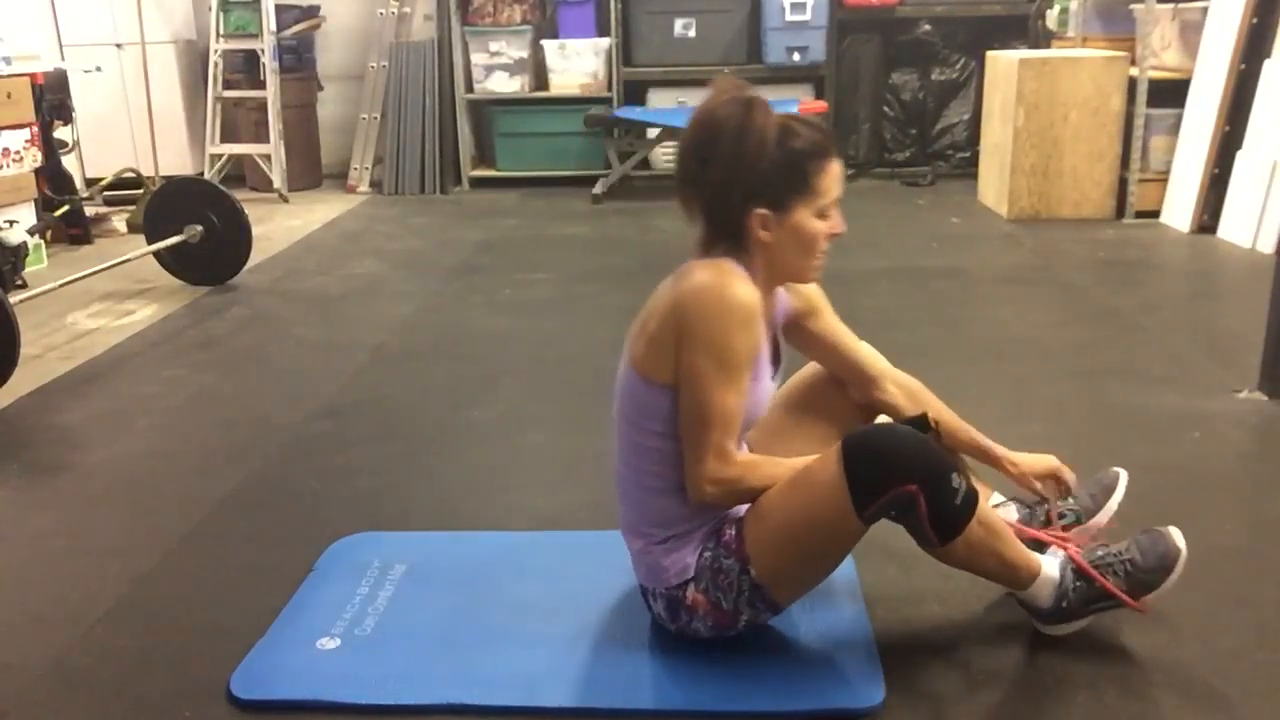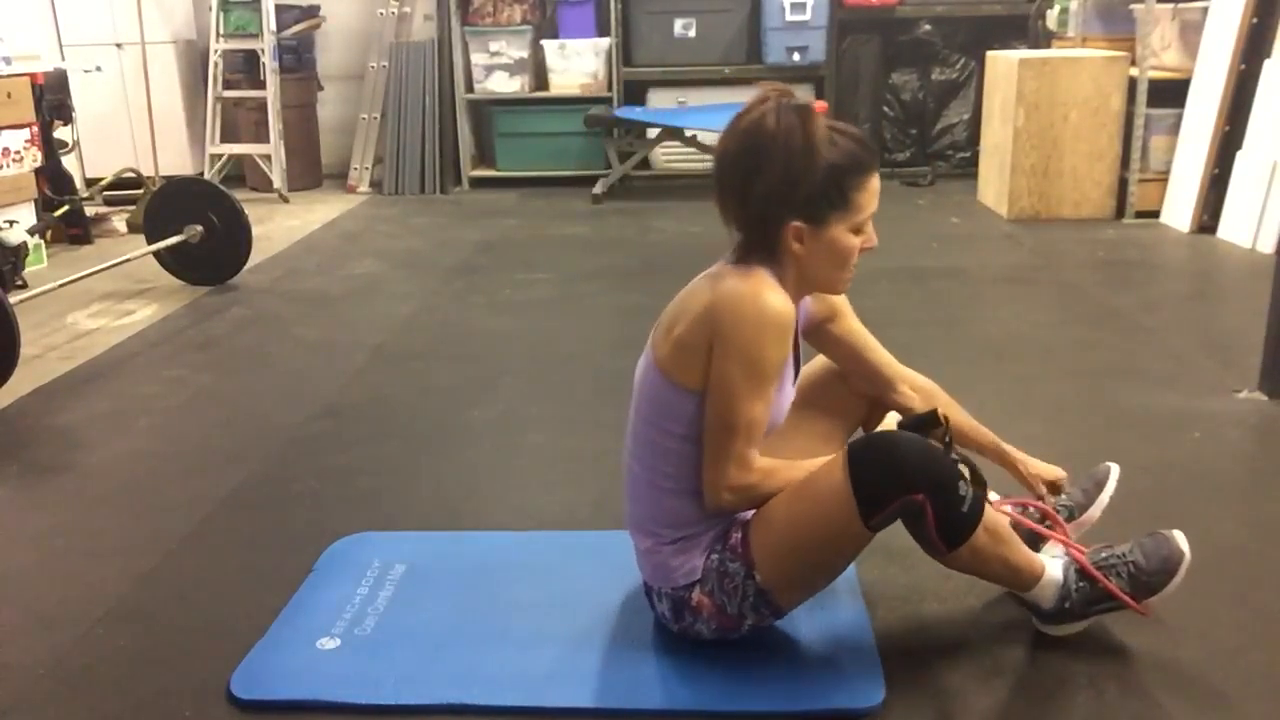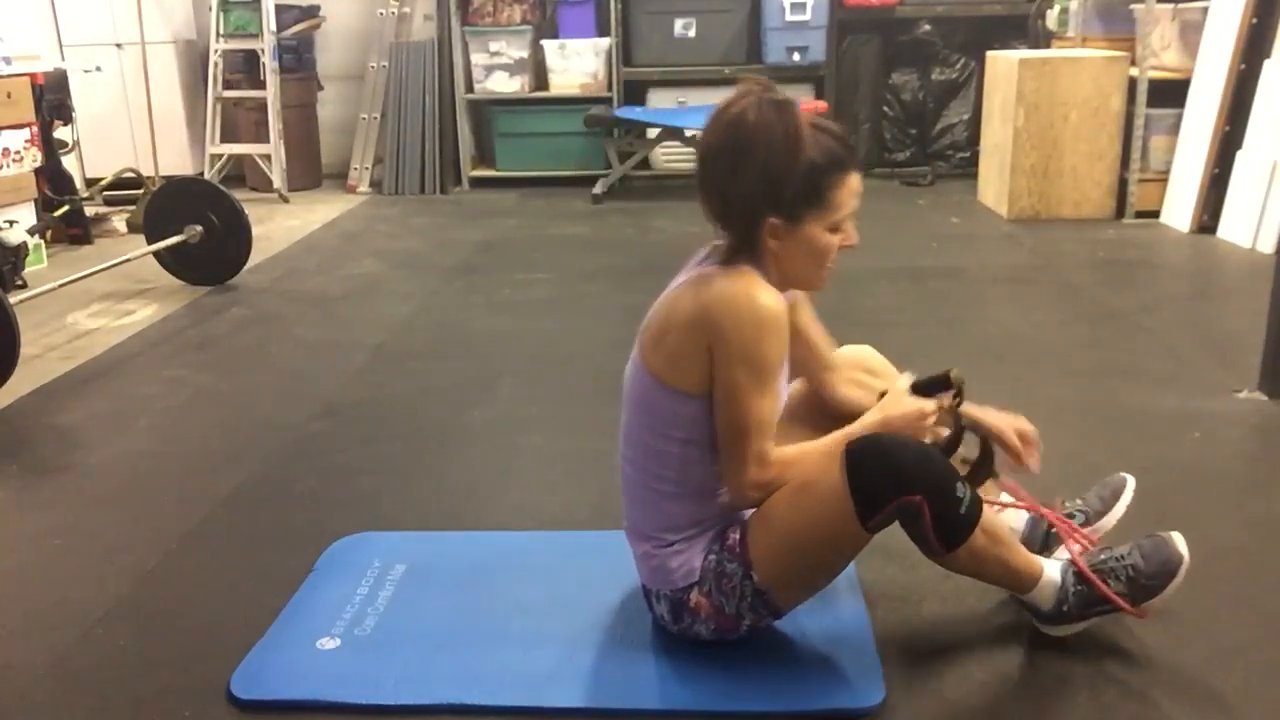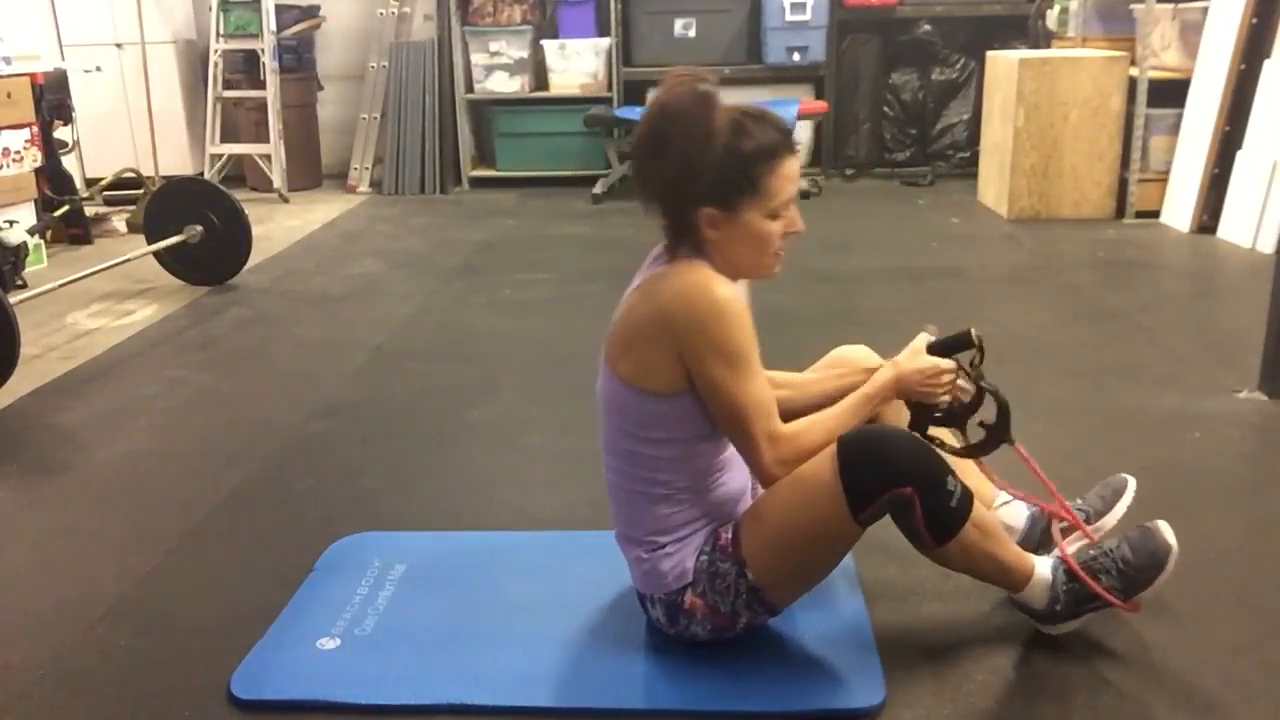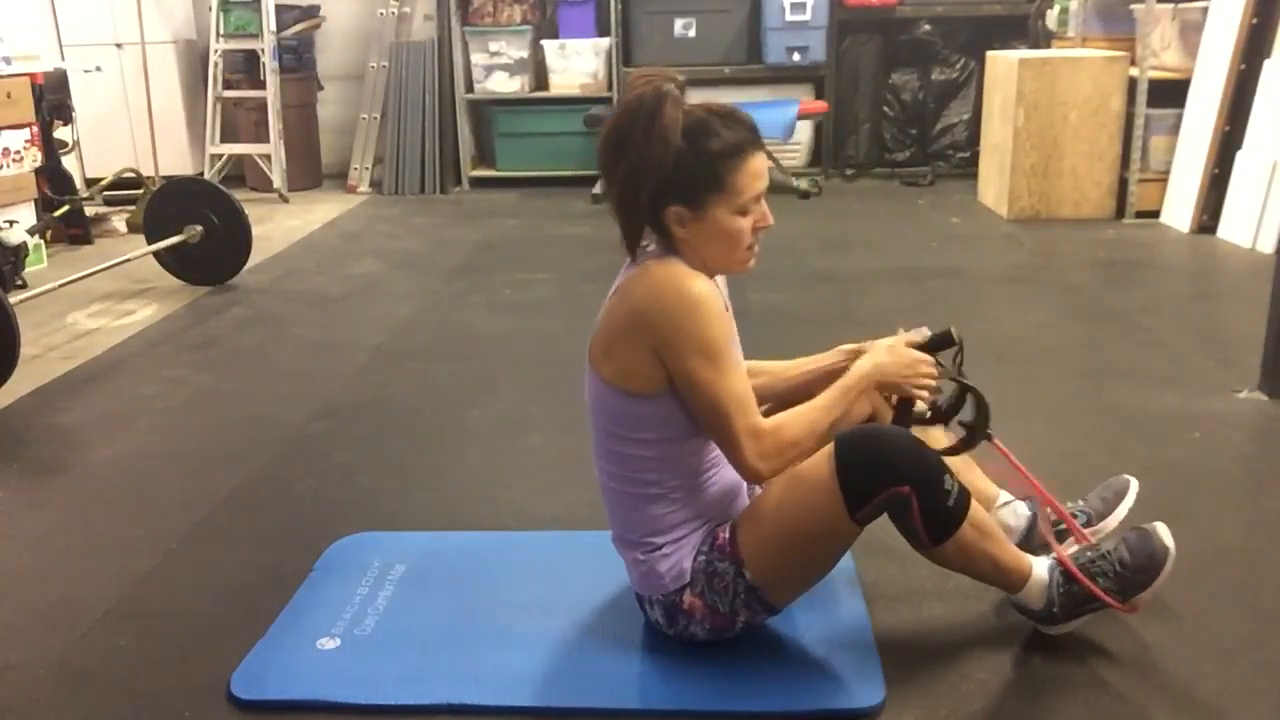
dt=0.2s
person 1, frame 1
left shoulder: (771, 284)
right shoulder: (723, 296)
left elbow: (886, 385)
right elbow: (712, 477)
left wrist: (1002, 458)
right wrist: (847, 467)
left hip: (716, 532)
right hip: (698, 584)
left knee: (862, 367)
right knee: (892, 459)
left ankle: (1007, 521)
right ankle: (1051, 589)
person 1, frame 2
left shoulder: (785, 280)
right shoulder: (758, 305)
left elbow: (900, 386)
right elbow: (729, 483)
left wrist: (1015, 461)
right wrist: (856, 467)
left hip: (712, 537)
right hip: (702, 583)
left knee: (863, 377)
right knee: (899, 465)
left ankle: (1003, 528)
right ankle: (1055, 589)
person 1, frame 3
left shoulder: (743, 271)
right shoulder: (747, 304)
left elbow: (832, 384)
right elbow: (751, 476)
left wrist: (974, 417)
right wrist: (877, 425)
left hip: (709, 535)
right hip: (700, 585)
left knee: (858, 368)
right knee: (896, 465)
left ankle: (1015, 530)
right ankle: (1053, 592)
person 1, frame 4
left shoulder: (688, 268)
right shoulder: (702, 298)
left elbow: (754, 393)
right elbow: (772, 457)
left wrist: (880, 376)
right wrist: (889, 382)
left hip: (704, 526)
right hip: (694, 584)
left knee: (854, 364)
right knee: (886, 459)
left ankle: (1018, 525)
right ankle: (1046, 590)
person 1, frame 5
left shoulder: (668, 269)
right shoulder: (677, 294)
left elbow: (733, 386)
right elbow: (756, 453)
left wrist: (855, 362)
right wrist: (865, 376)
left hip: (704, 526)
right hip: (693, 585)
left knee: (864, 385)
right knee: (883, 458)
left ankle: (1018, 524)
right ankle: (1045, 591)
